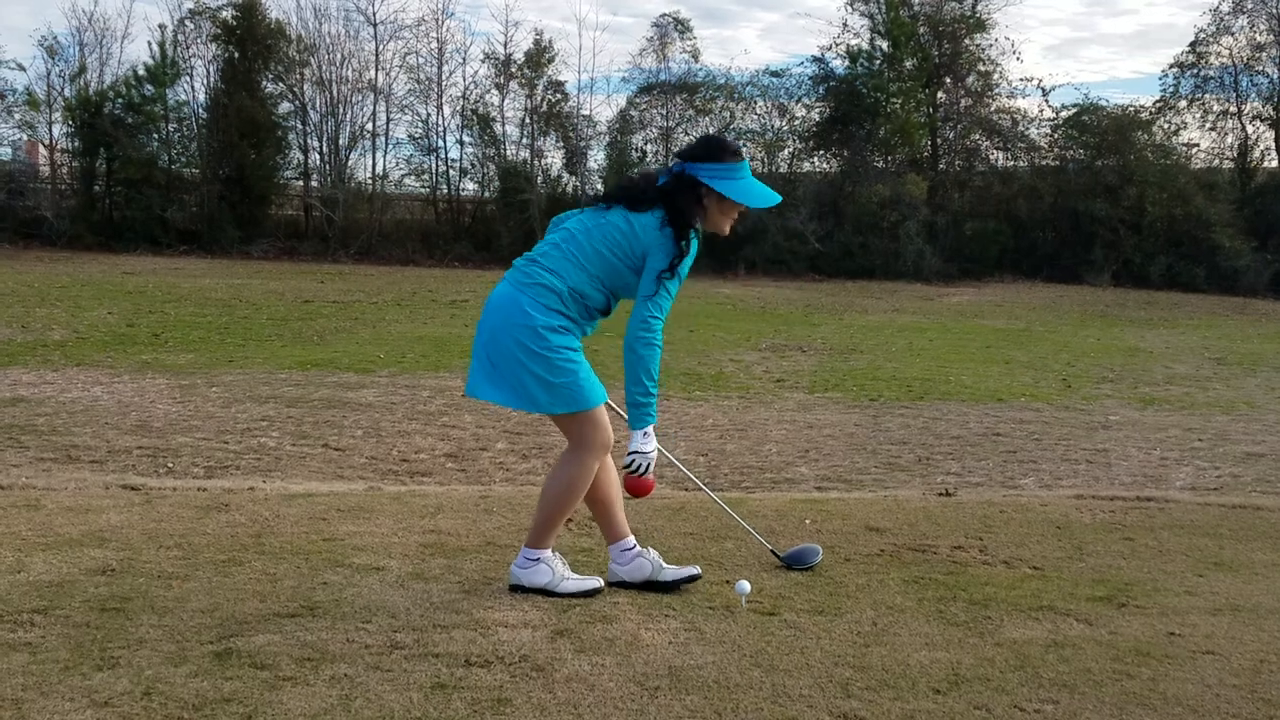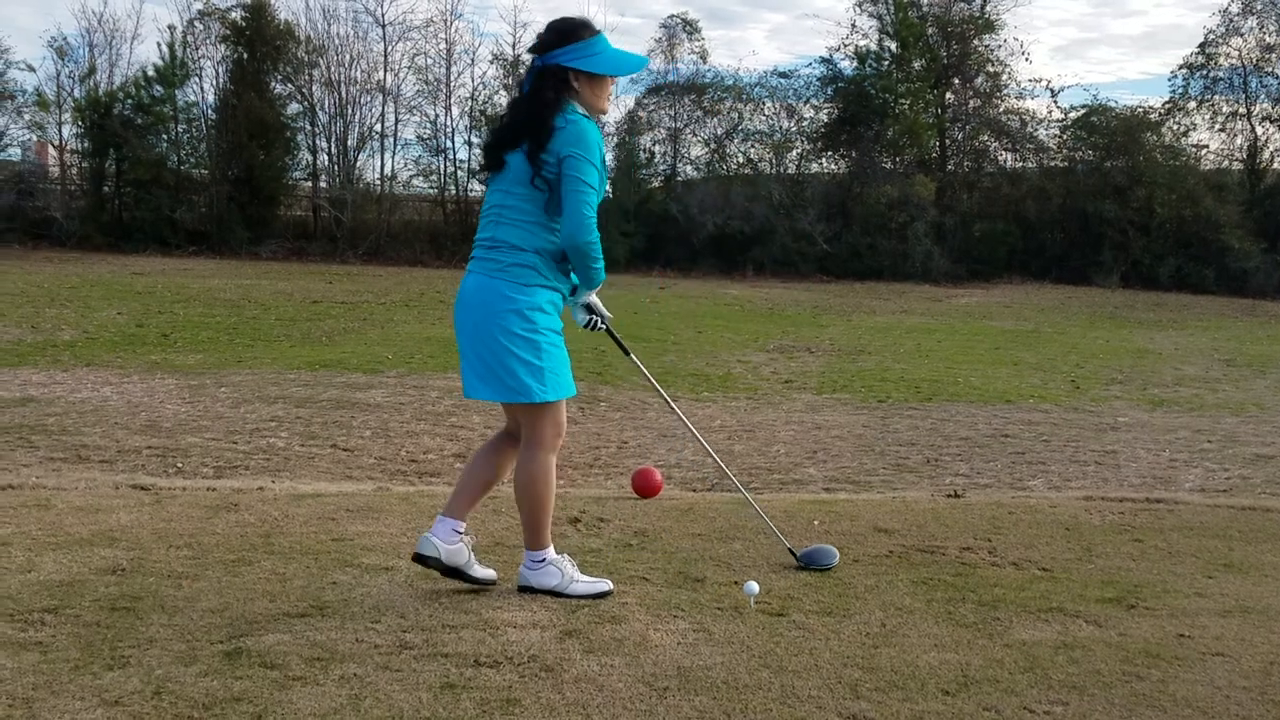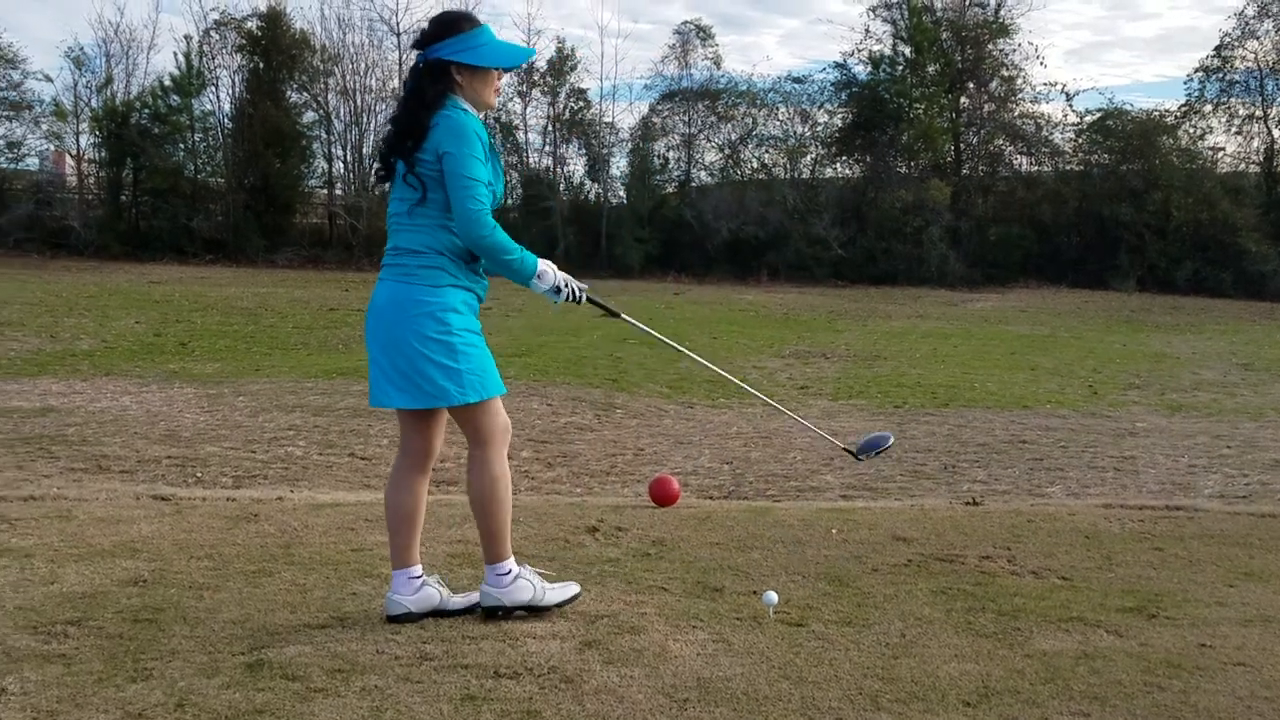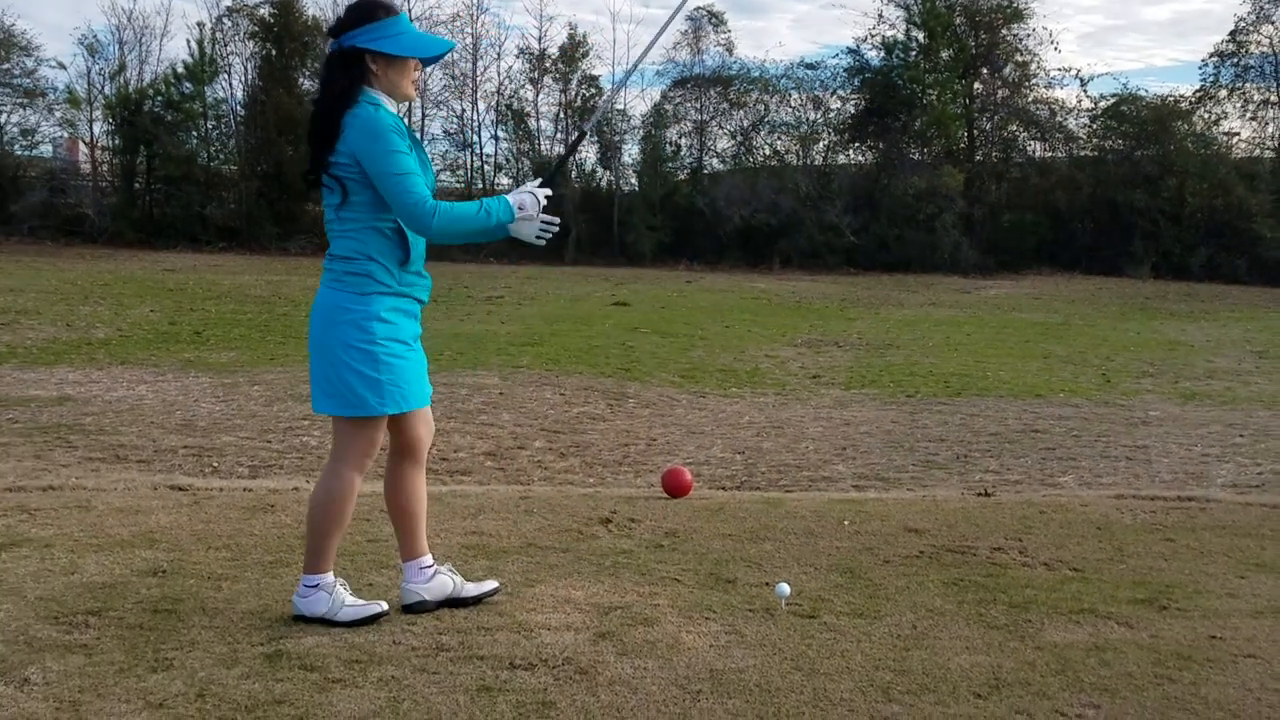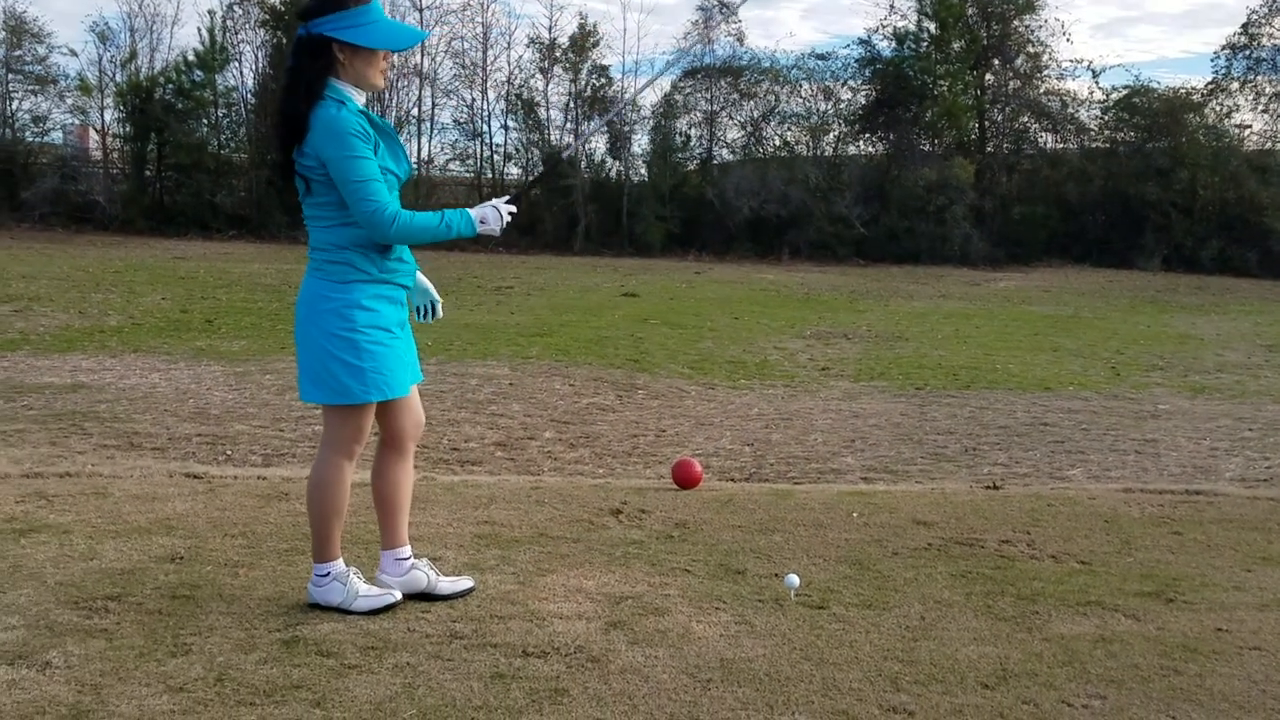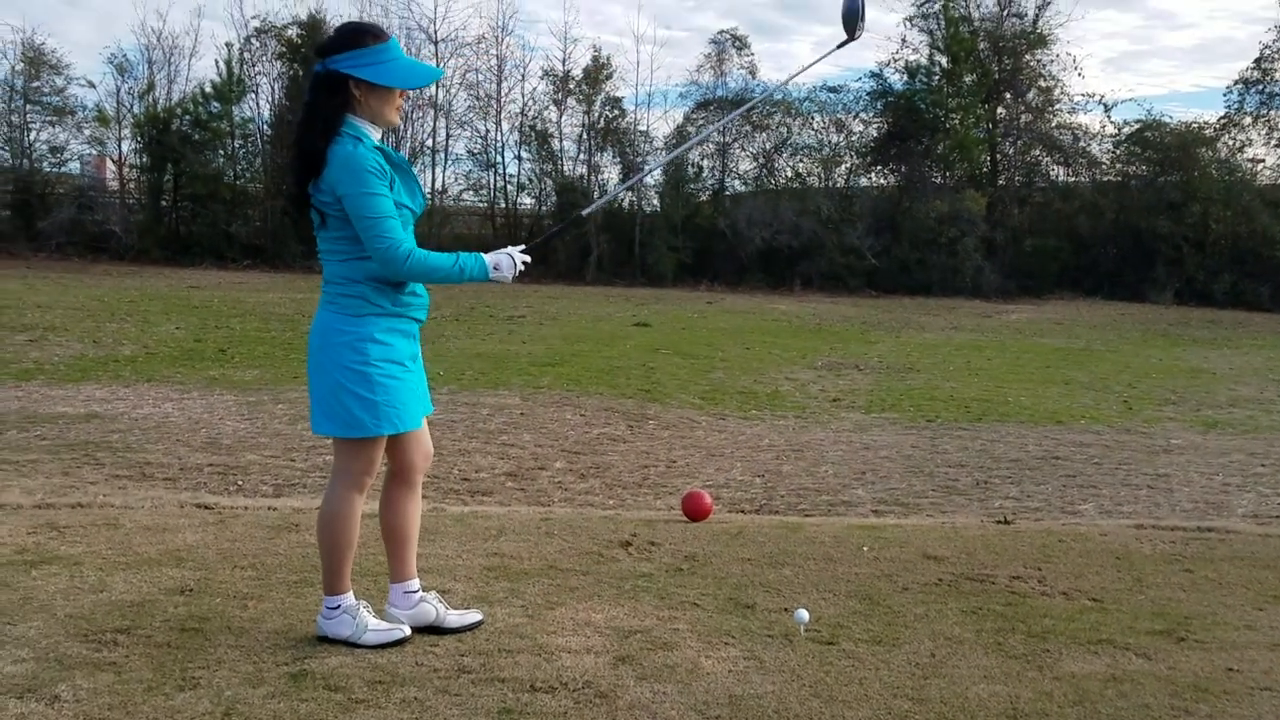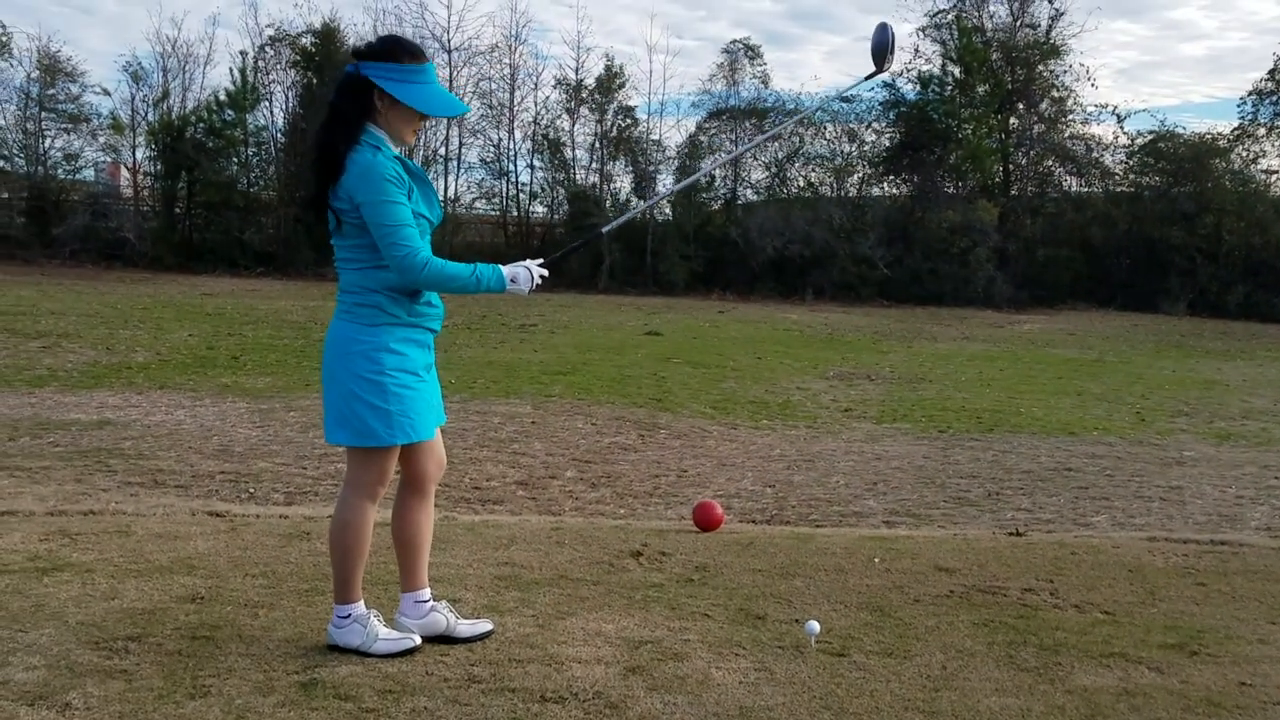
dt=0.5s
person 1, frame 1
left shoulder: (641, 207)
right shoulder: (675, 237)
left elbow: (562, 226)
right elbow: (643, 332)
right wrist: (643, 427)
left hip: (519, 308)
right hip: (535, 321)
left knee: (594, 437)
right knee: (592, 439)
left ankle: (628, 557)
right ankle: (533, 564)
person 1, frame 2
left shoulder: (525, 132)
right shoulder: (577, 131)
right elbow: (580, 231)
left wrist: (574, 293)
right wrist: (589, 285)
left hip: (488, 291)
right hip: (520, 302)
left knee: (524, 429)
right knee: (546, 431)
left ankle: (446, 535)
right ankle: (541, 563)
person 1, frame 3
left shoulder: (422, 130)
right shoulder: (458, 126)
right elbow: (476, 229)
left wrist: (534, 269)
right wrist: (536, 271)
left hip: (402, 301)
right hip: (433, 305)
left knee: (420, 446)
right knee: (491, 435)
left ankle: (409, 585)
right ankle: (503, 575)
person 1, frame 4
left shoulder: (362, 124)
right shoulder: (372, 123)
left elbow: (407, 220)
right elbow: (425, 217)
left wrist: (505, 221)
right wrist: (506, 205)
left hip: (378, 308)
right hip: (368, 310)
left knee: (413, 443)
right knee: (355, 455)
left ankle: (422, 576)
right ankle: (315, 588)
person 1, frame 5
left shoulder: (348, 116)
right shoulder: (336, 122)
right elbow: (381, 220)
left wrist: (410, 275)
right wrist: (470, 220)
left hip: (377, 298)
right hip: (351, 302)
left knee: (404, 429)
right knee: (345, 441)
left ankle: (398, 564)
right ankle: (328, 576)
person 1, frame 6
left shoulder: (365, 151)
right shoulder: (352, 157)
right elbow: (394, 256)
left wrist: (404, 324)
right wrist: (484, 266)
left hip: (386, 332)
right hip: (364, 335)
left knee: (413, 463)
right knee: (356, 474)
left ankle: (406, 598)
right ankle: (337, 610)
person 1, frame 7
left shoulder: (380, 161)
right shoulder: (373, 167)
right elbow: (411, 264)
right wrist: (501, 277)
left hip: (401, 343)
right hip: (378, 346)
left knee: (425, 473)
right knee: (368, 483)
left ankle: (418, 607)
right ankle: (348, 618)
